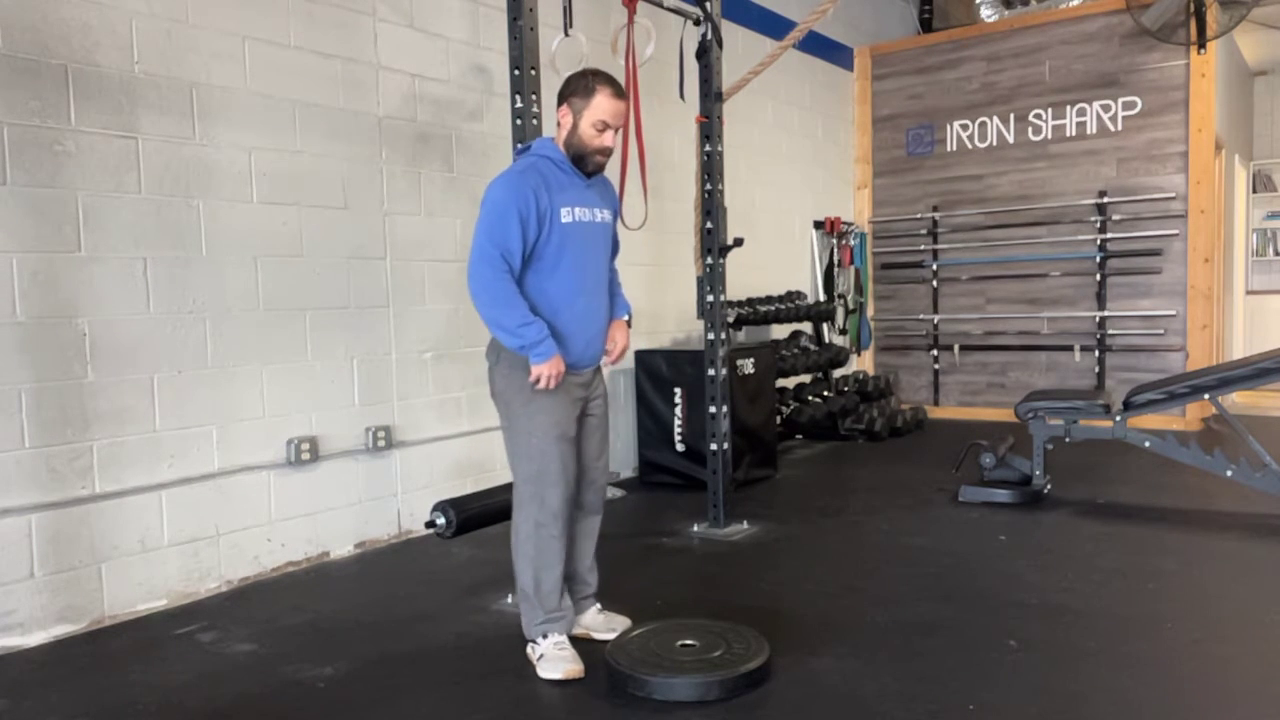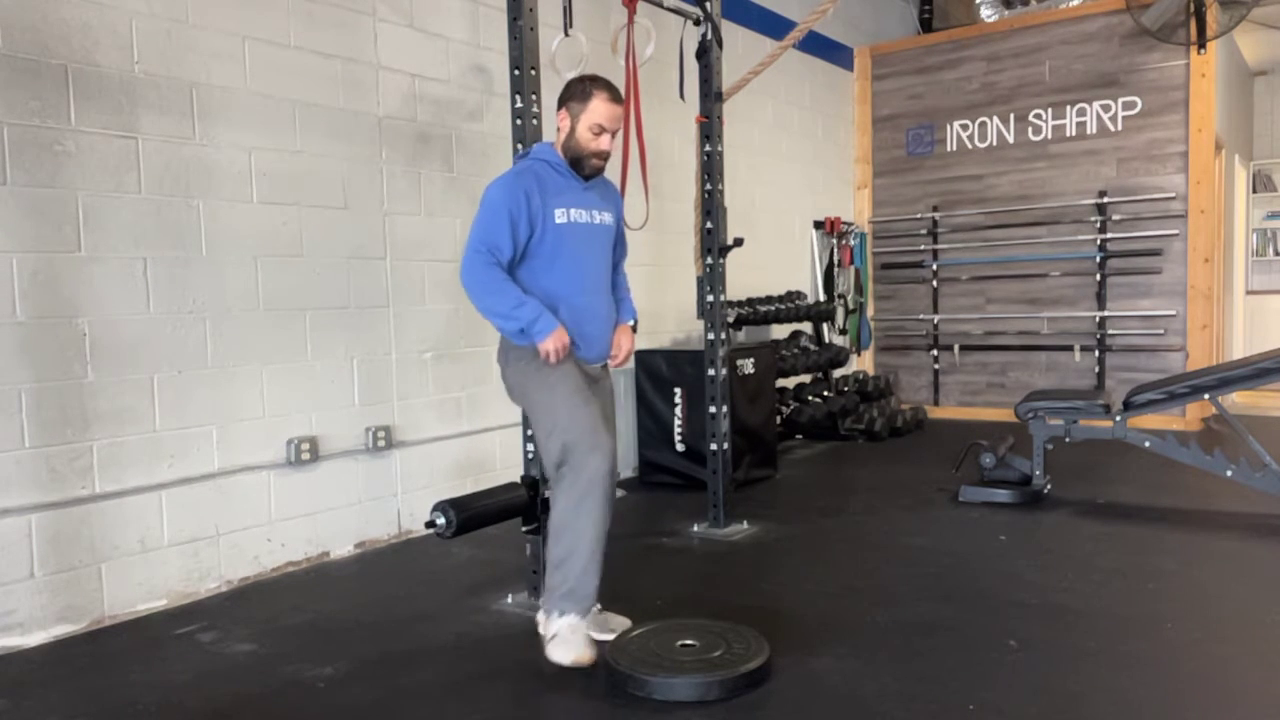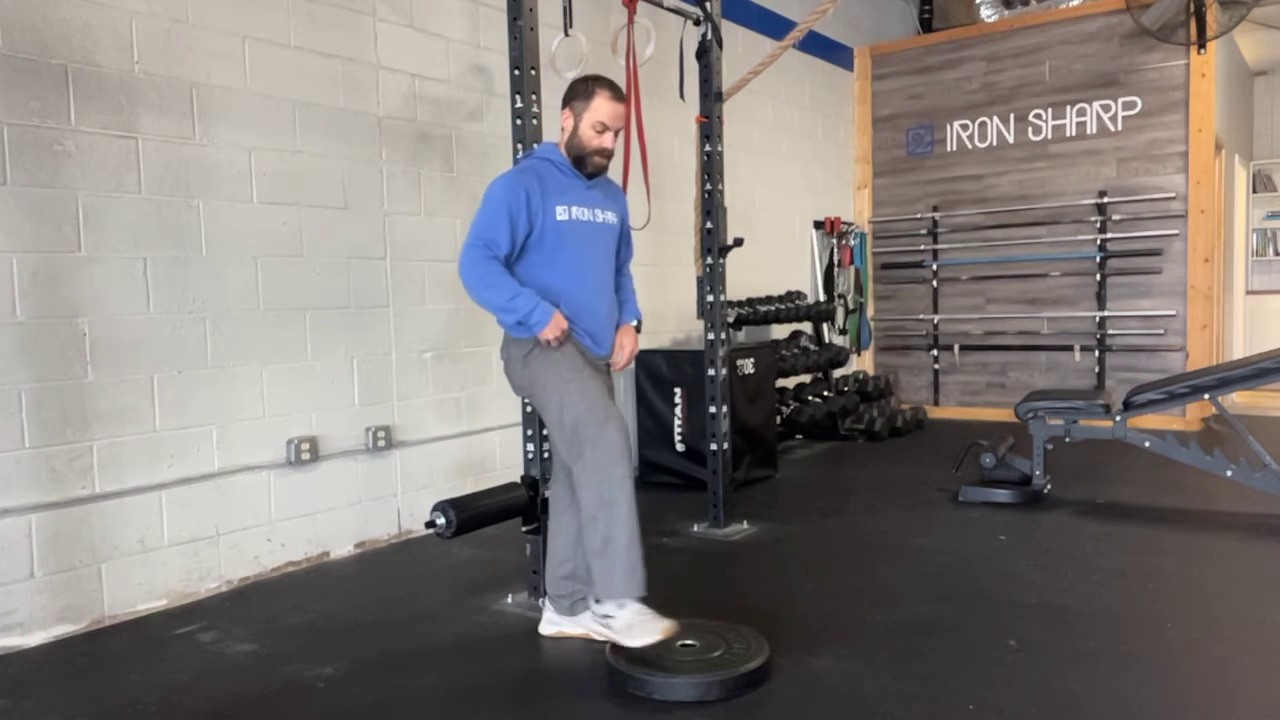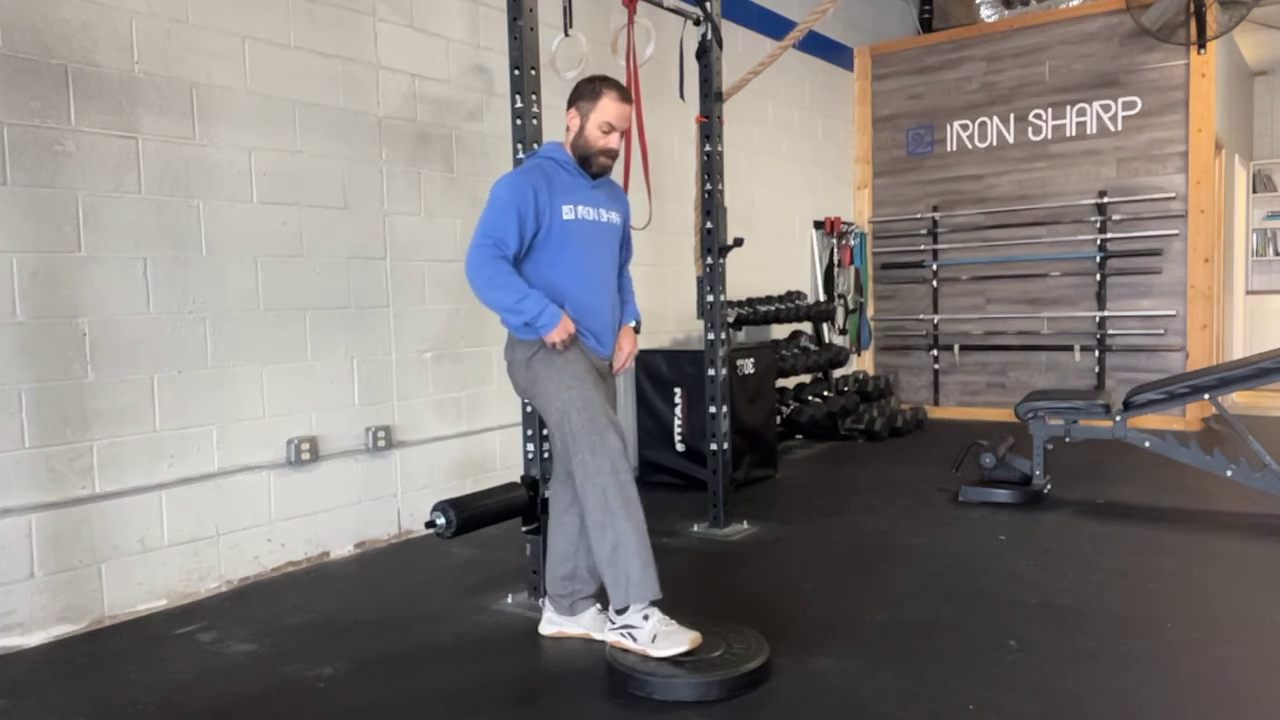
dt=0.2s
person 1, frame 1
left shoulder: (603, 191)
right shoulder: (520, 185)
right elbow: (488, 276)
left wrist: (619, 315)
right wrist: (540, 348)
left hip: (587, 368)
right hip: (533, 368)
left knee: (587, 493)
right knee: (545, 497)
left ankle: (578, 605)
right ankle: (546, 630)
person 1, frame 2
left shoulder: (608, 195)
right shoulder: (518, 188)
right elbow: (479, 269)
left wrist: (625, 319)
right wrist: (540, 325)
left hip: (593, 362)
right hip: (539, 357)
left knee: (593, 477)
right knee: (589, 460)
left ankle: (577, 605)
right ankle: (563, 611)
person 1, frame 3
left shoulder: (612, 196)
right shoulder: (521, 185)
right elbow: (477, 264)
left wrist: (627, 321)
right wrist: (537, 314)
left hip: (596, 353)
right hip: (542, 347)
left knee: (579, 479)
right knee: (605, 445)
left ankle: (567, 606)
right ankle: (616, 603)
person 1, frame 4
left shoulder: (615, 197)
right shoulder: (527, 184)
right elbow: (484, 264)
left wrist: (628, 322)
right wrist: (545, 315)
left hip: (599, 355)
right hip: (548, 349)
left knee: (579, 478)
right knee: (604, 458)
left ankle: (567, 606)
right ankle: (633, 611)
